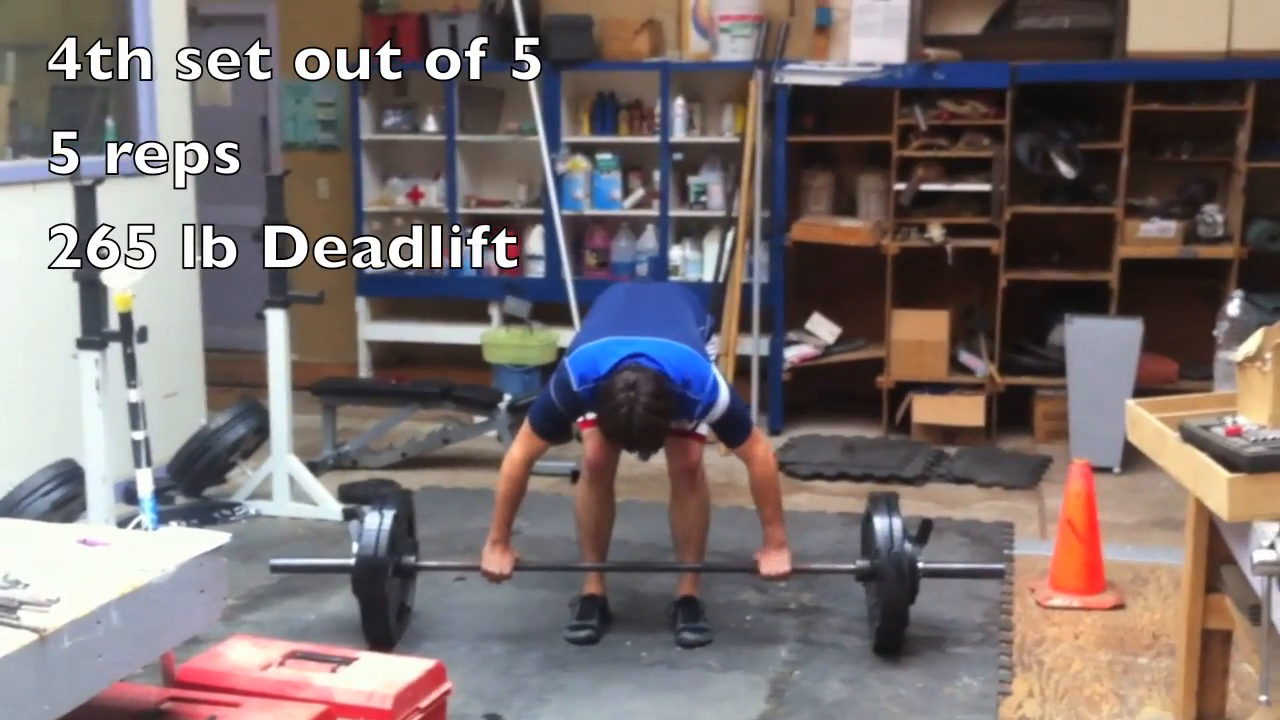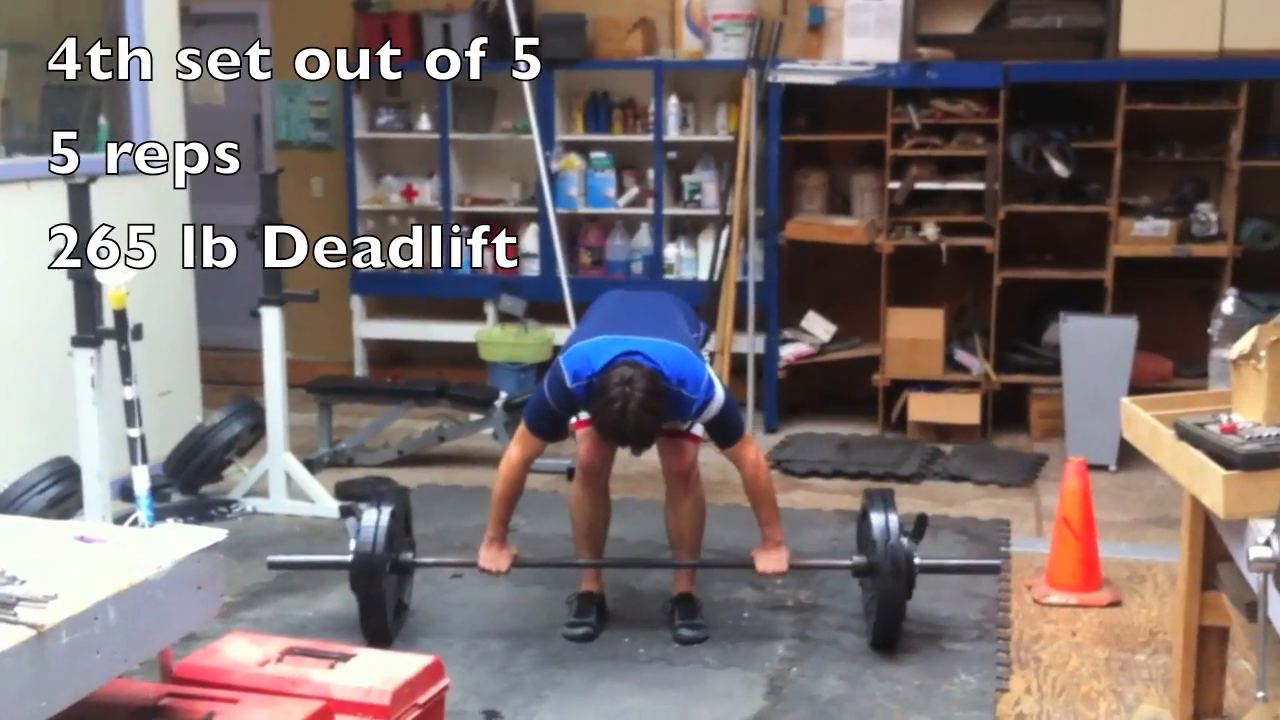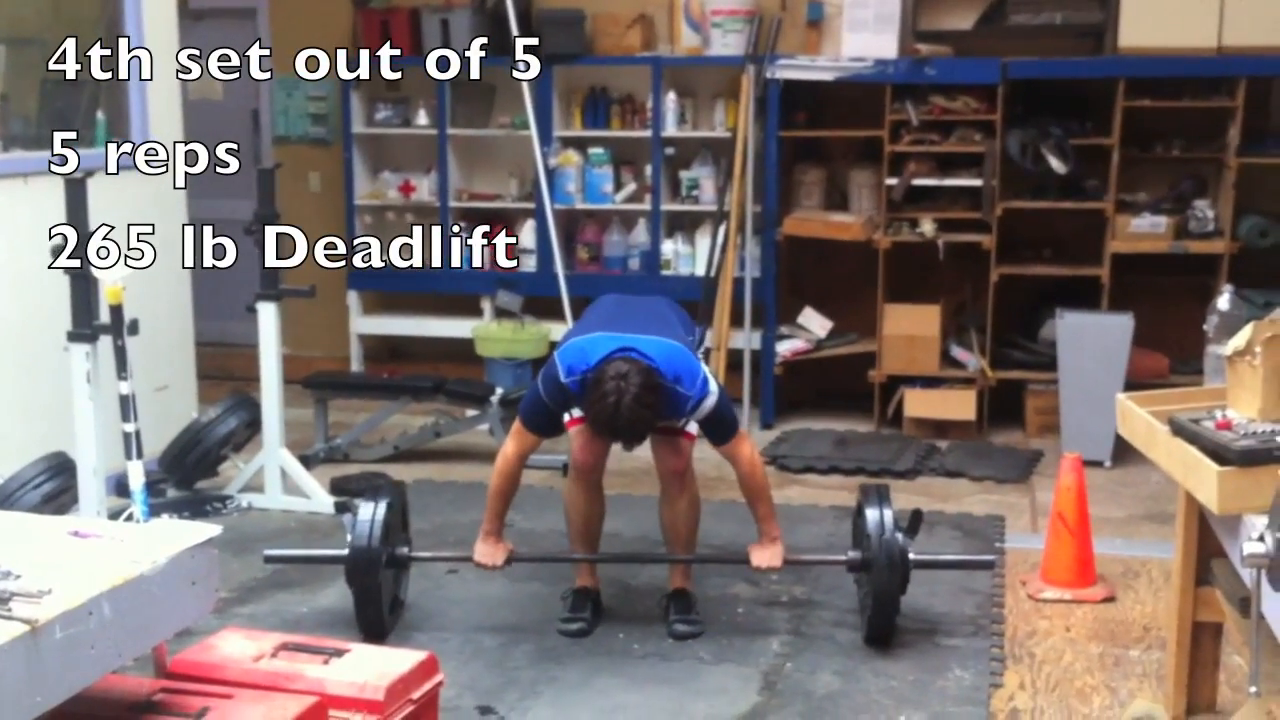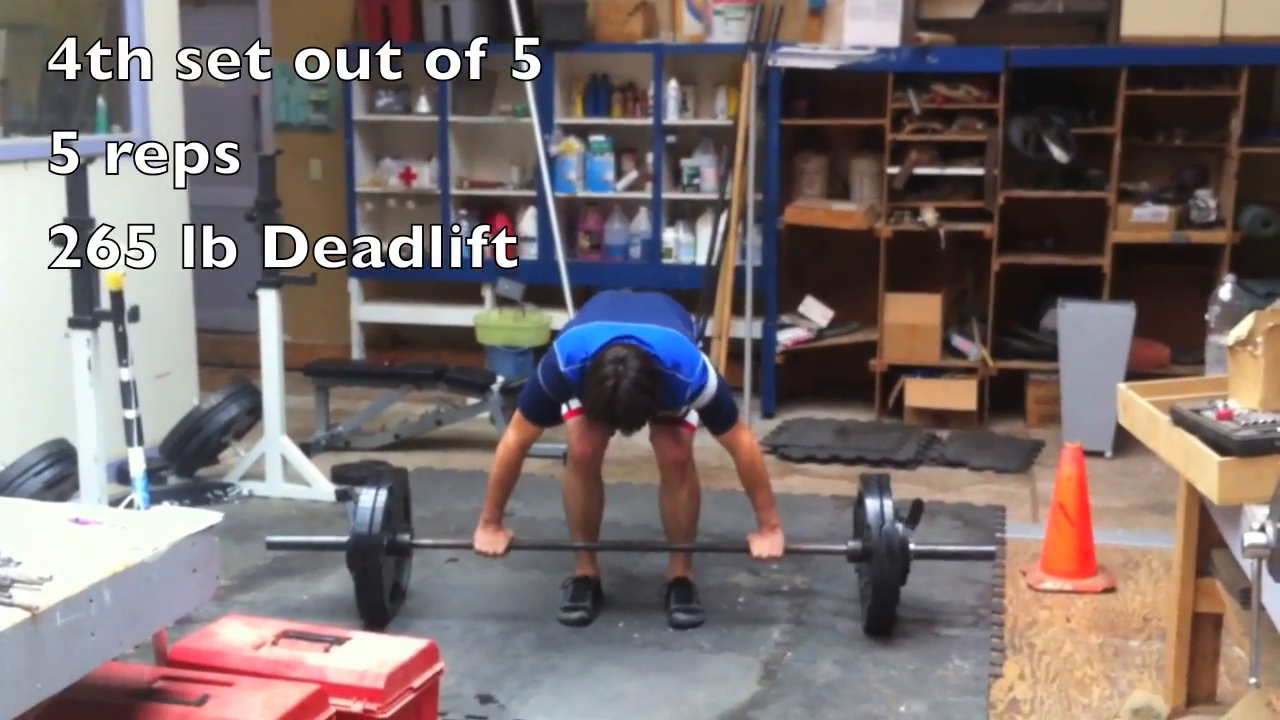
dt=0.3s
person 1, frame 1
left shoulder: (699, 384)
right shoulder: (576, 379)
left elbow: (759, 456)
right elbow: (521, 454)
left wrist: (775, 544)
right wrist: (498, 542)
left knee: (688, 465)
right knee: (596, 462)
left ankle: (688, 595)
right ankle: (593, 592)
person 1, frame 2
left shoulder: (694, 384)
right shoulder: (571, 378)
left elbow: (749, 457)
right elbow: (518, 454)
left wrist: (773, 542)
right wrist: (495, 539)
left knee: (682, 467)
right knee: (590, 463)
left ankle: (685, 592)
right ankle: (589, 589)
person 1, frame 3
left shoulder: (689, 382)
right shoulder: (564, 374)
left elbow: (743, 454)
right elbow: (514, 451)
left wrist: (769, 537)
right wrist: (490, 535)
right hip: (591, 364)
left knee: (676, 465)
right knee: (584, 462)
left ankle: (680, 588)
right ankle: (584, 586)
person 1, frame 4
left shoulder: (688, 370)
right shoulder: (565, 364)
left elbow: (743, 443)
right elbow: (515, 440)
left wrist: (769, 526)
right wrist: (490, 522)
right hip: (592, 359)
left knee: (677, 456)
right knee: (582, 452)
left ankle: (681, 577)
right ankle: (585, 575)
